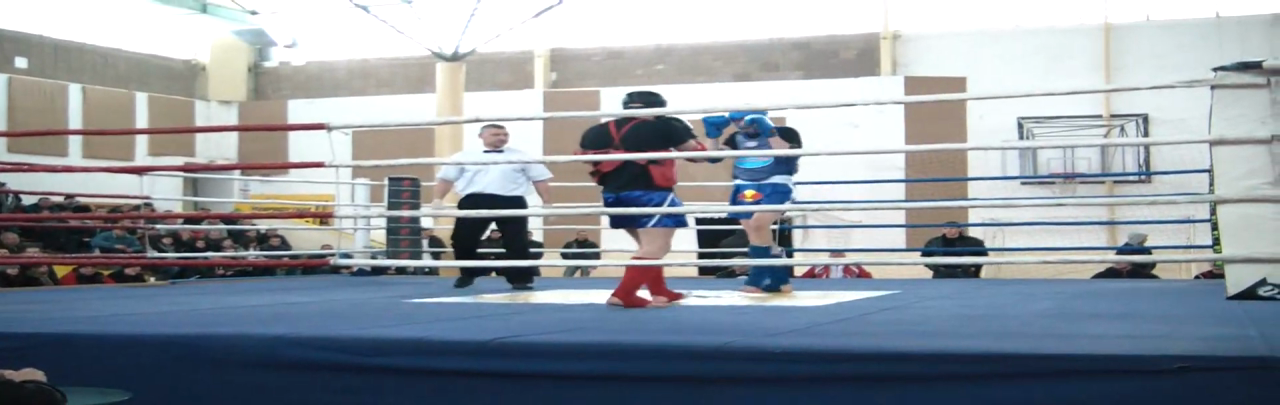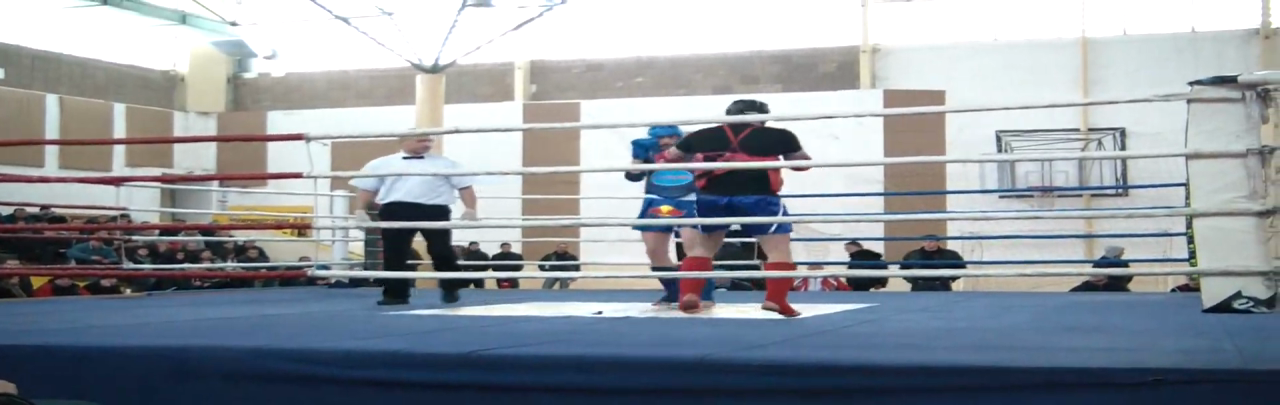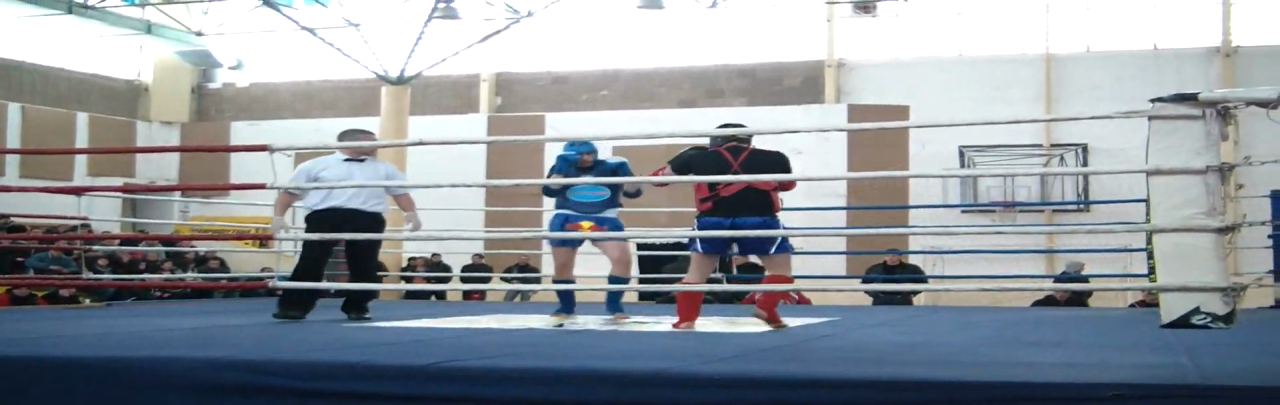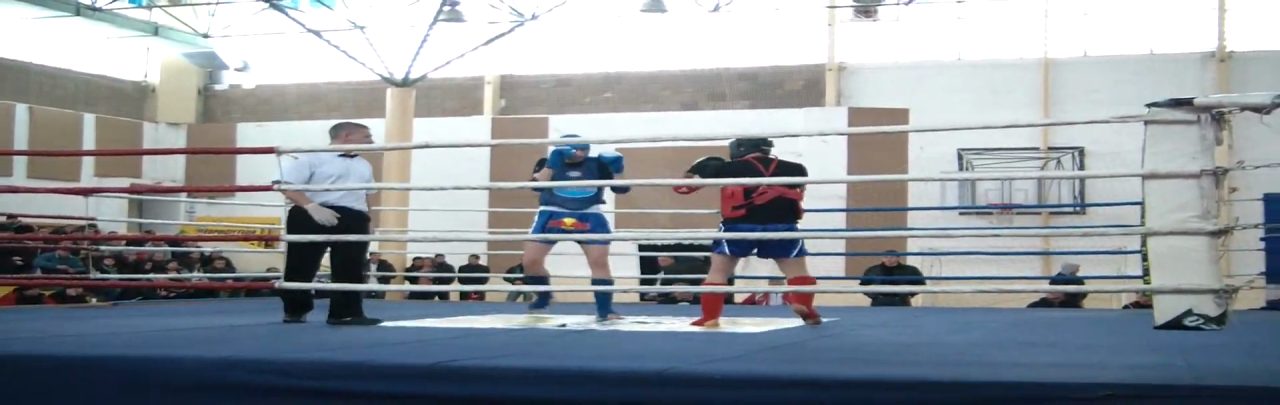
dt=0.7s
person 1, frame 1
left shoulder: (597, 131)
right shoulder: (663, 128)
left elbow: (584, 157)
right elbow: (698, 153)
right wrist: (687, 132)
left hip: (614, 195)
right hip: (651, 194)
left knee: (648, 245)
right knee: (654, 249)
left ankle: (659, 291)
right ankle: (623, 294)
person 1, frame 2
left shoulder: (702, 136)
right shoulder: (777, 136)
left elbow: (666, 159)
right elbow: (802, 162)
left hip: (712, 198)
right hip: (758, 198)
left knee: (701, 249)
right knee: (778, 250)
left ankle: (689, 294)
right ankle: (776, 299)
person 1, frame 3
left shoulder: (698, 158)
right shoulder: (773, 158)
left elbow: (658, 178)
right elbow: (787, 185)
left wrist: (685, 161)
left hip: (713, 220)
right hip: (758, 219)
left knee: (698, 273)
right knee: (779, 269)
left ankle: (686, 319)
right ankle: (766, 307)
person 1, frame 4
left shoulder: (728, 168)
right shoulder: (794, 169)
left elbow: (682, 186)
right elbow: (799, 188)
left wrist: (697, 169)
left hip: (740, 226)
right hip: (782, 226)
left knee: (718, 273)
right knee: (797, 272)
left ankle: (709, 317)
right ankle: (802, 304)
person 2, frame 1
left shoulder: (521, 157)
right shoulder: (464, 157)
left elbow: (540, 180)
right elbow: (446, 179)
left wrist: (547, 203)
right wrist: (437, 200)
left hip: (511, 203)
right hip: (474, 202)
left knee: (516, 243)
right knee: (461, 239)
left ankle: (521, 279)
right ankle: (469, 272)
person 2, frame 2
left shoulder: (445, 163)
right shoulder: (381, 164)
left elbow: (464, 186)
right elbow: (366, 189)
left wrist: (470, 209)
right wrist: (361, 211)
left hip: (434, 211)
right hip: (396, 211)
left knee: (441, 251)
right knee: (395, 255)
left ankle: (450, 288)
right ankle: (396, 294)
person 2, frame 3
left shoulder: (383, 168)
right shoulder: (316, 166)
left elbow: (400, 192)
right elbow: (289, 191)
left wrist: (411, 213)
right wrist: (279, 217)
left hip: (367, 220)
right hip: (325, 217)
left knee: (364, 266)
right knee: (311, 262)
left ankle: (357, 307)
right ankle: (294, 306)
person 2, frame 4
left shoulder: (363, 165)
right shoulder: (308, 157)
left elbow: (368, 194)
right elbow: (287, 185)
left wrist: (367, 220)
right wrist: (312, 207)
left hip: (353, 218)
right hip: (311, 217)
left knee: (352, 268)
right knee: (302, 265)
left ankle: (346, 313)
right ankle: (295, 309)
person 3, frame 1
left shoulder: (784, 132)
right shoulder: (736, 138)
left elbow: (788, 155)
right elbow: (714, 156)
left wrist: (770, 132)
right wrist: (713, 134)
left hip: (776, 188)
right hip: (744, 191)
left knee: (759, 225)
right knee: (757, 237)
left ankle: (755, 279)
right ankle: (781, 281)
person 3, frame 2
right shoulder: (650, 154)
right elbow: (633, 176)
right wrist: (638, 154)
left hip: (691, 204)
right hip: (656, 206)
right knee: (655, 252)
left ankle: (705, 294)
right ankle: (674, 293)
person 3, frame 3
left shoulder: (610, 168)
right shoulder: (560, 168)
left elbow: (633, 192)
right elbow: (550, 191)
left wrist: (625, 172)
right wrist: (560, 168)
left hip: (605, 221)
right hip: (567, 221)
left knee: (622, 259)
right knee: (562, 267)
left ankle: (613, 304)
right ankle: (567, 306)
person 3, frame 4
left shoulder: (598, 164)
right shoulder: (546, 163)
left elbow: (621, 188)
right elbow: (537, 185)
left wrist: (617, 169)
right wrist: (552, 164)
left hip: (589, 218)
right hip: (552, 216)
left knee: (599, 262)
right knee: (530, 260)
left ankle: (605, 309)
right ankle: (543, 297)
